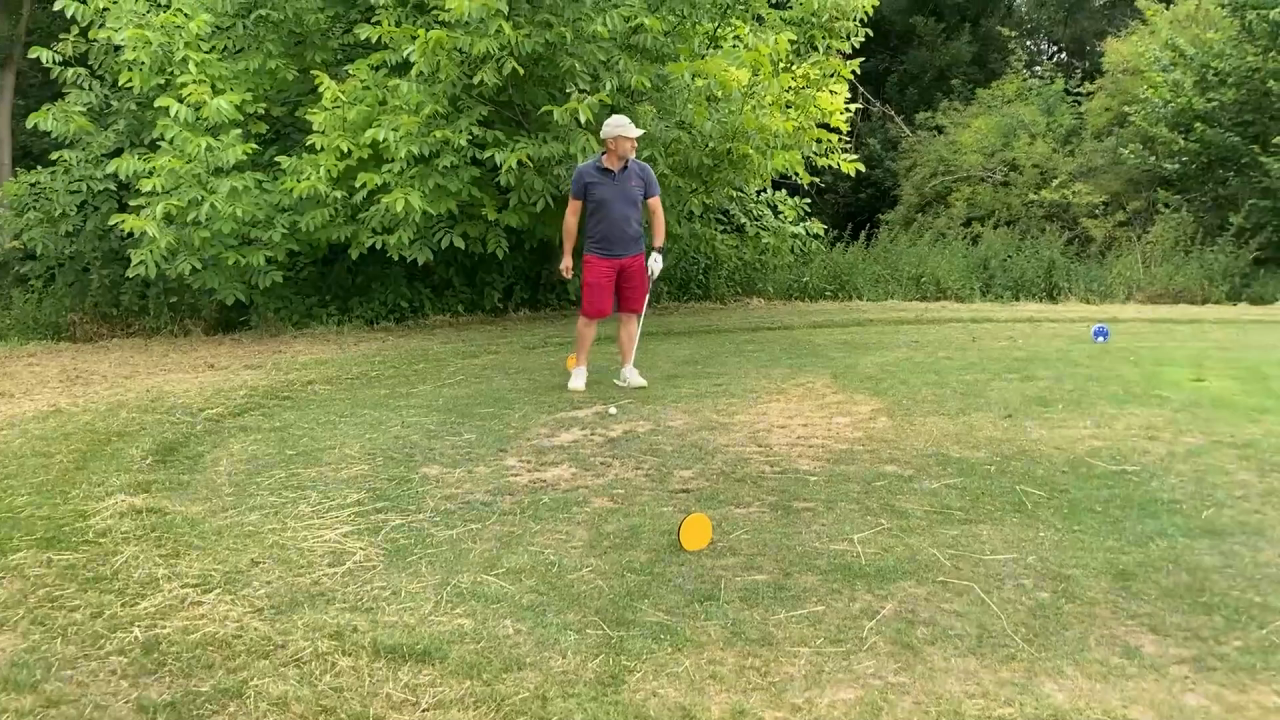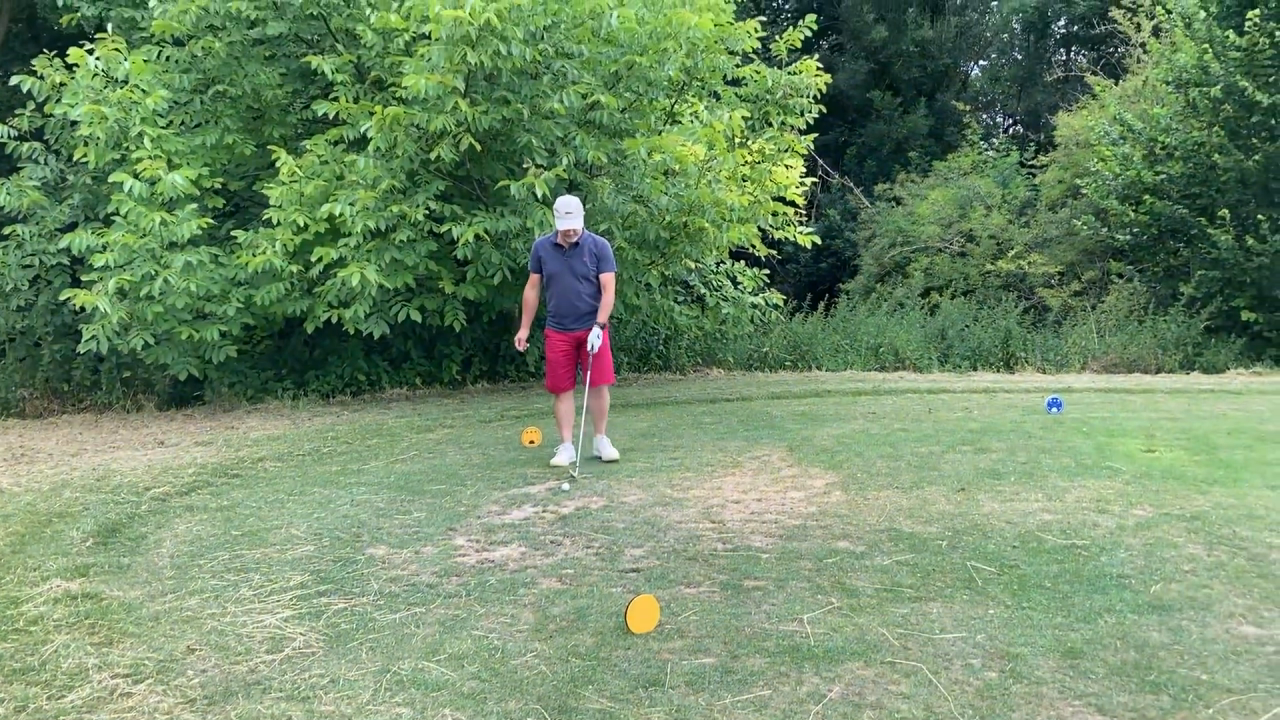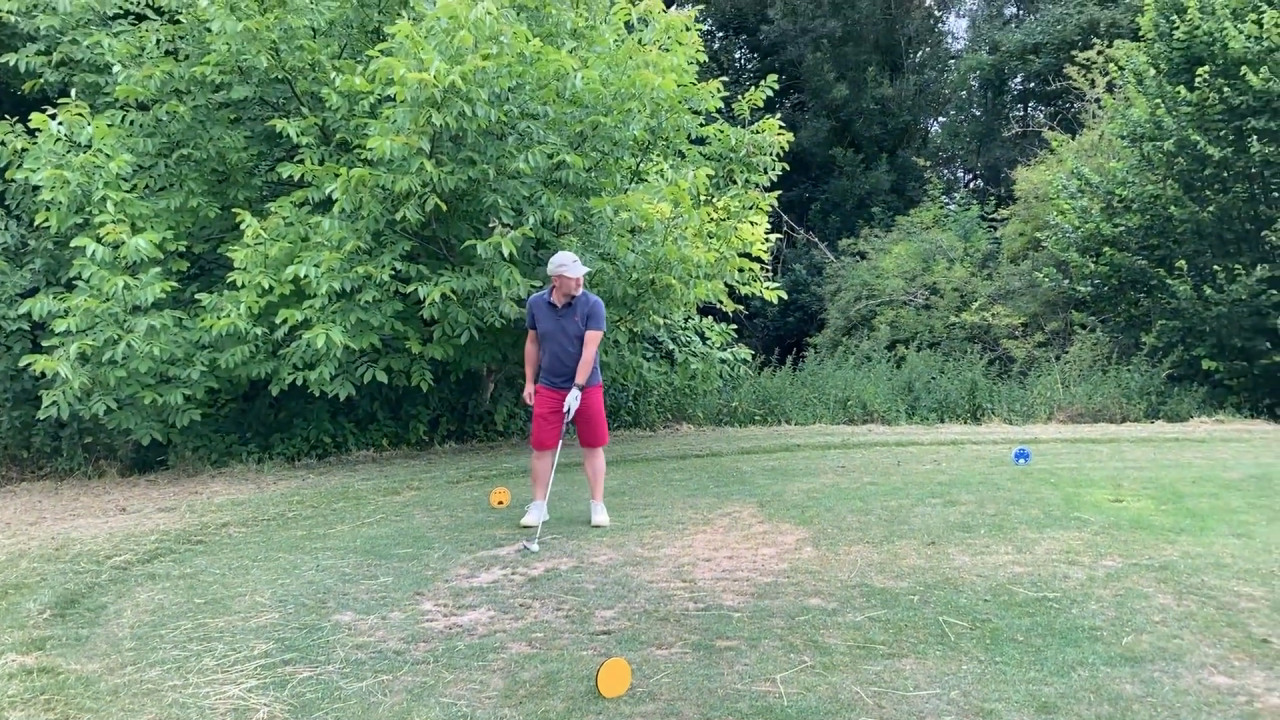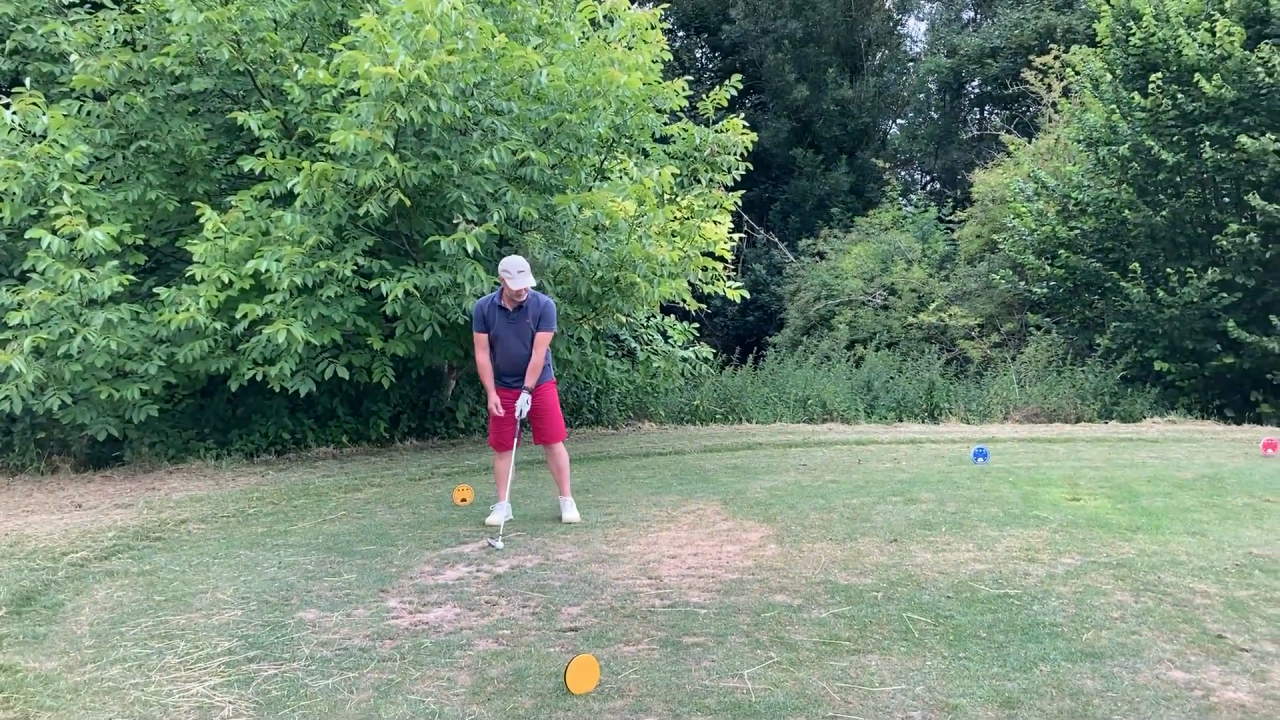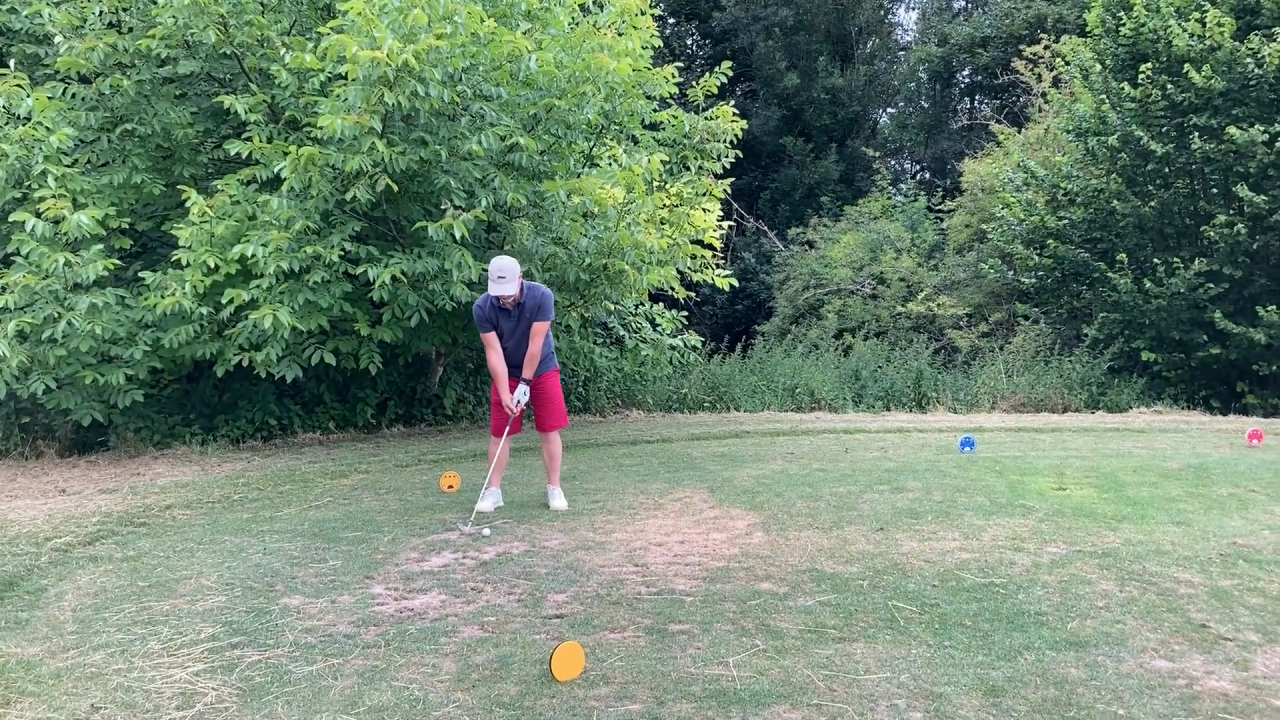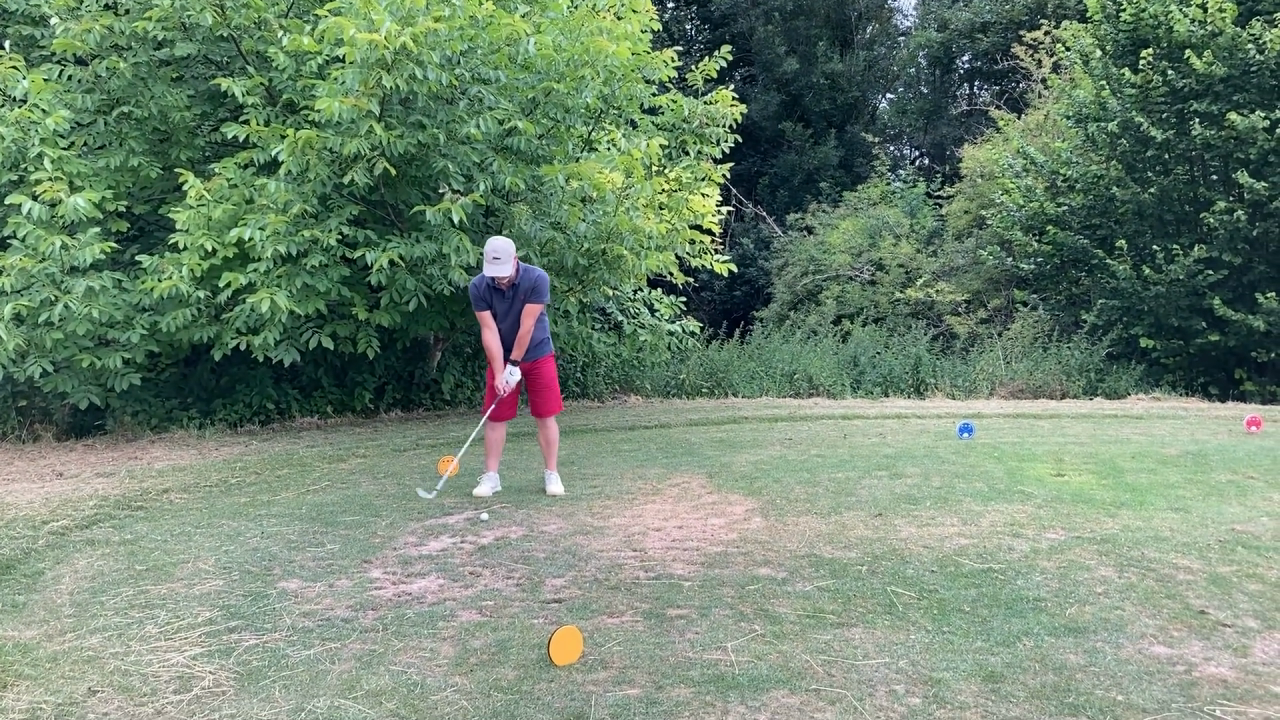
dt=0.7s
person 1, frame 1
left shoulder: (643, 172)
right shoulder: (585, 173)
left elbow: (656, 212)
right elbow: (572, 215)
left wrist: (657, 250)
right wrist: (567, 254)
left hip: (634, 256)
right hip: (598, 257)
left knee: (630, 314)
right knee: (590, 314)
left ankle: (628, 369)
right ankle: (580, 368)
person 1, frame 2
left shoulder: (600, 246)
right shoulder: (541, 247)
left elbow: (608, 291)
right elbow: (532, 289)
left wrist: (598, 327)
right wrist: (524, 328)
left hip: (592, 328)
right hip: (557, 331)
left knee: (600, 385)
right knee: (561, 390)
left ankle: (600, 439)
right ankle: (566, 446)
person 1, frame 3
left shoulder: (593, 305)
right shoulder: (535, 304)
left elbow: (589, 351)
left wrist: (577, 389)
right wrist: (530, 382)
left hip: (587, 387)
right hip: (548, 388)
left knee: (593, 447)
right knee: (541, 448)
left ankle: (597, 505)
right ankle: (538, 505)
person 1, frame 4
left shoulder: (544, 305)
right shoulder: (483, 308)
left elbow: (538, 353)
right elbow: (482, 352)
left wrist: (526, 392)
right wrist: (491, 393)
left hip: (540, 384)
right hip: (503, 388)
left knee: (553, 442)
right knee: (502, 448)
left ankle: (566, 500)
right ankle: (502, 505)
person 1, frame 5
left shoulder: (541, 296)
right shoulder: (482, 307)
left elbow: (535, 344)
right elbow: (494, 352)
left wrist: (526, 383)
right wrist: (505, 394)
left hip: (542, 371)
right hip: (506, 373)
left knee: (549, 430)
right knee: (499, 433)
left ankle: (554, 488)
right ankle: (493, 490)
person 1, frame 6
left shoulder: (537, 279)
right shoulder: (478, 286)
left elbow: (527, 326)
right elbow: (489, 331)
left wrist: (514, 365)
right wrist: (500, 372)
left hip: (538, 355)
right hip: (500, 357)
left knee: (545, 416)
right knee: (496, 417)
left ankle: (551, 474)
right ankle: (491, 476)
